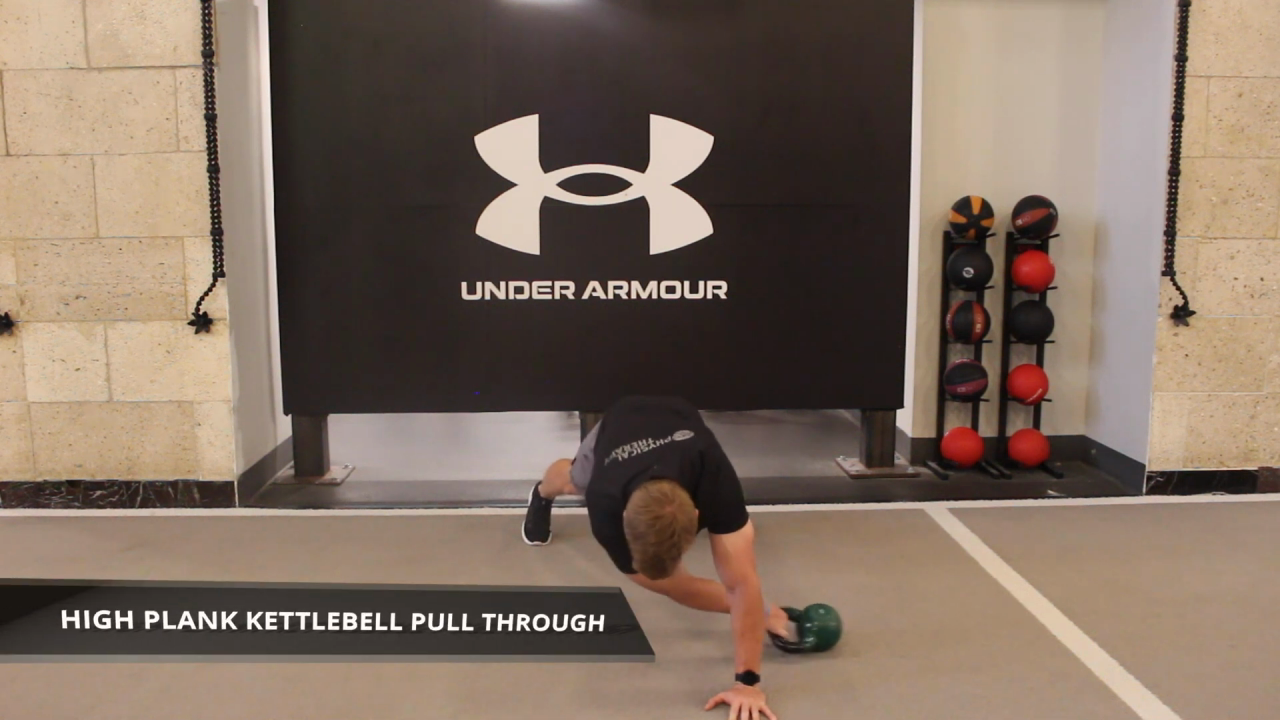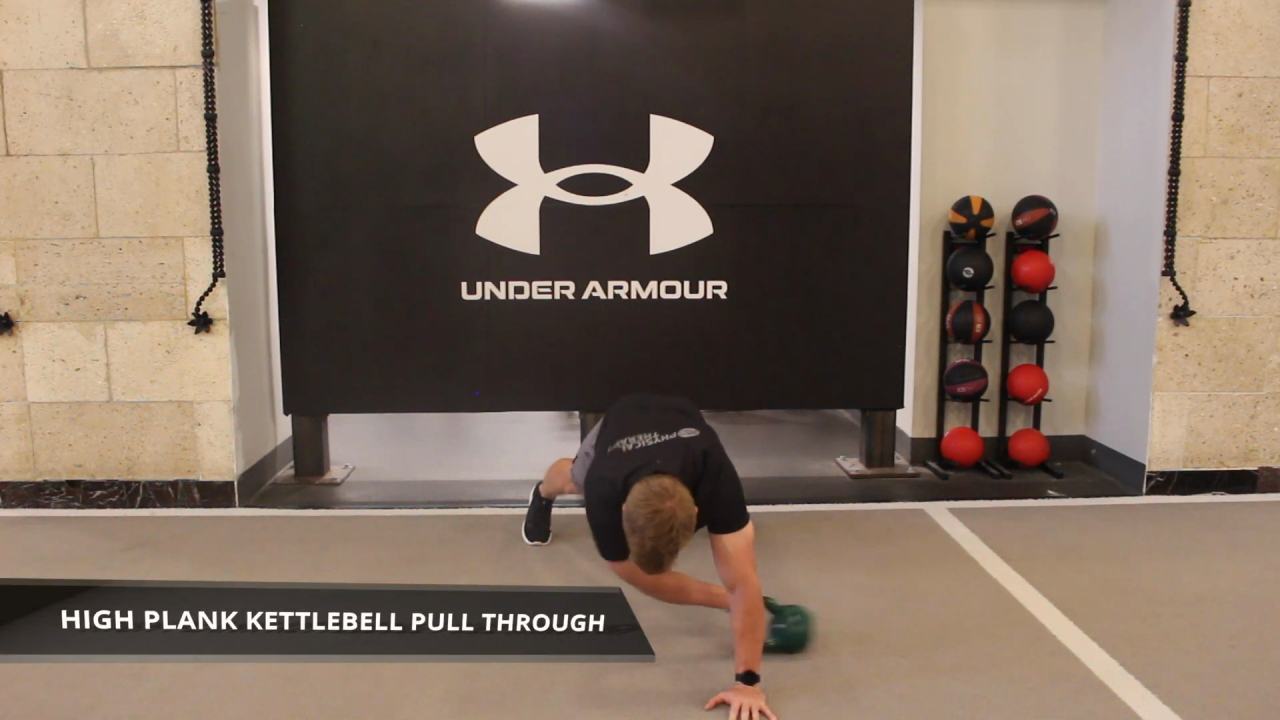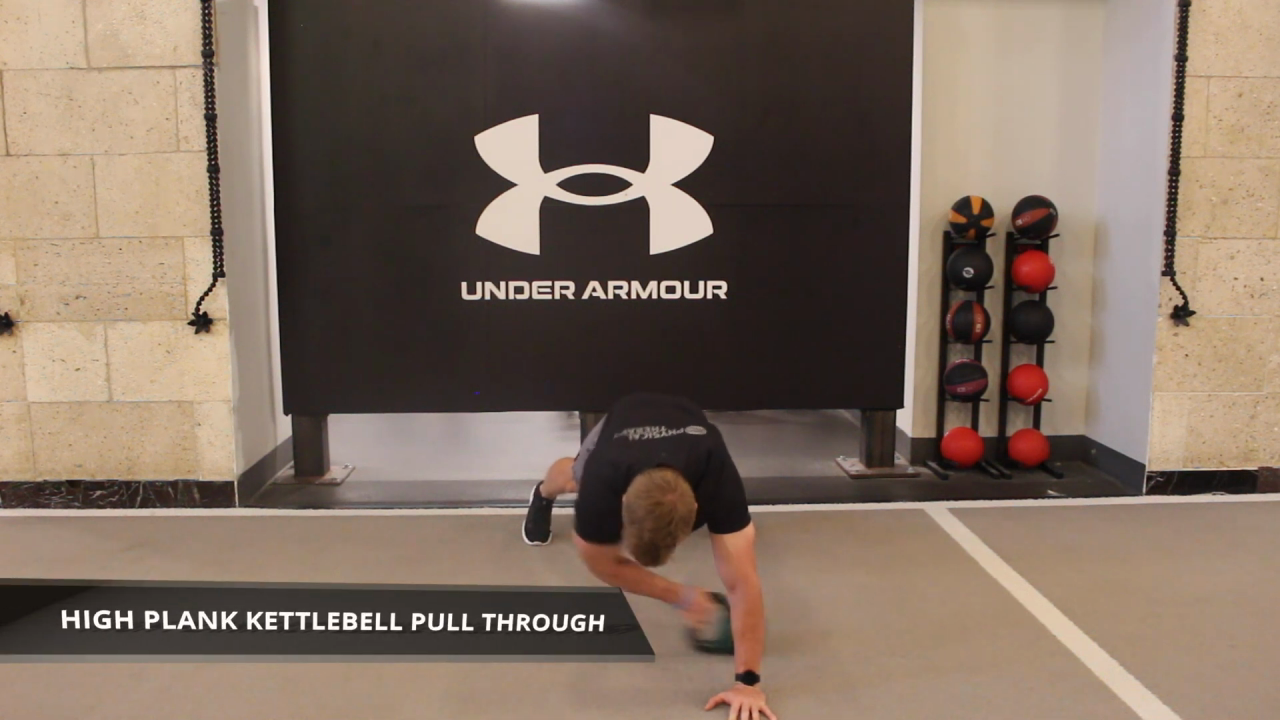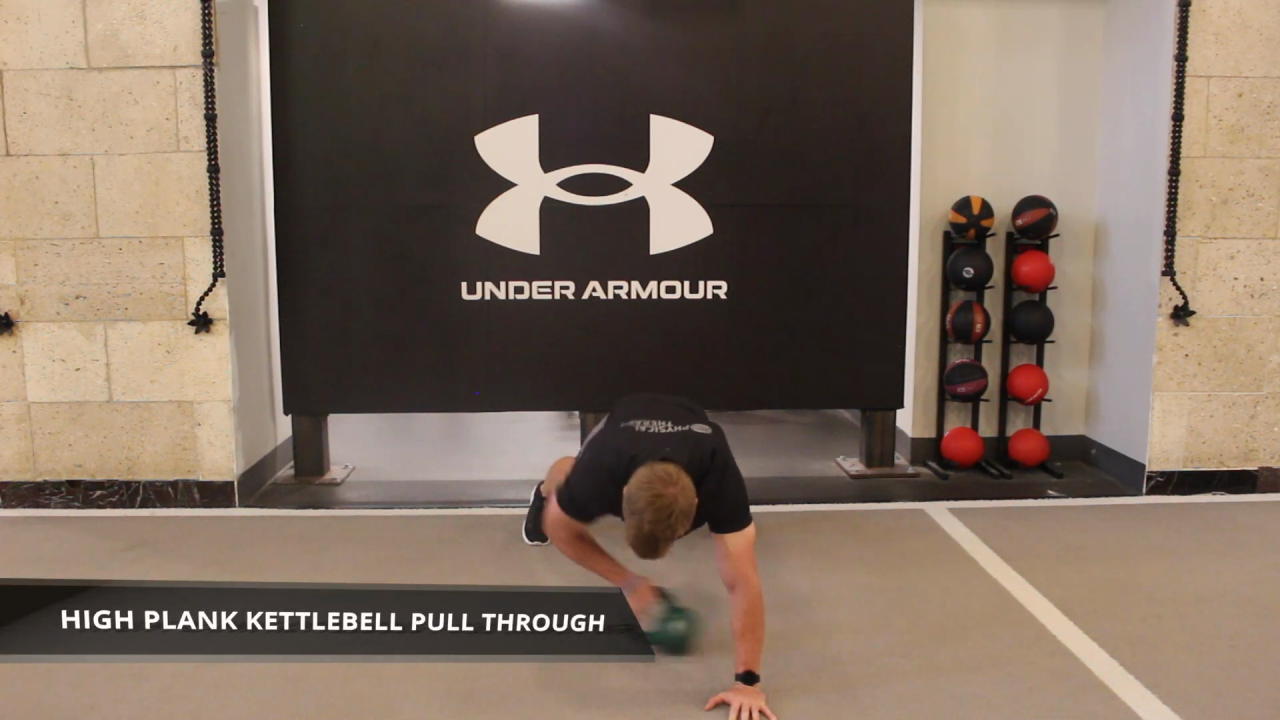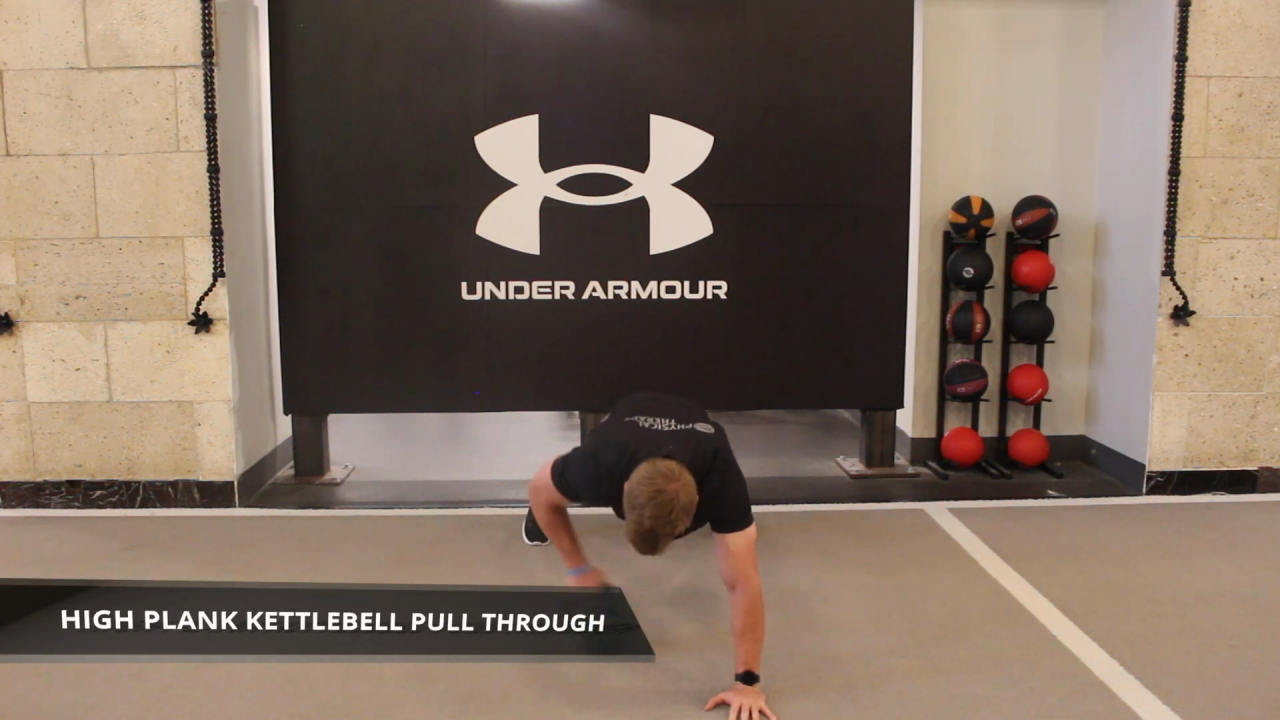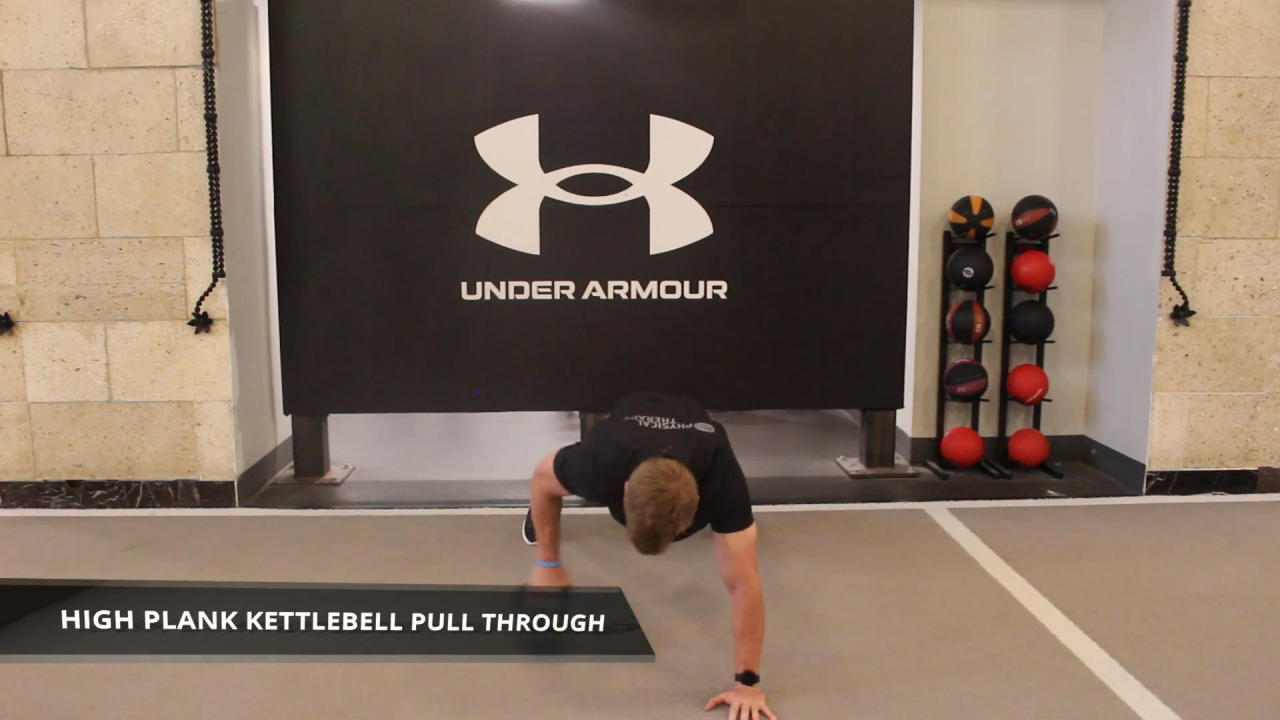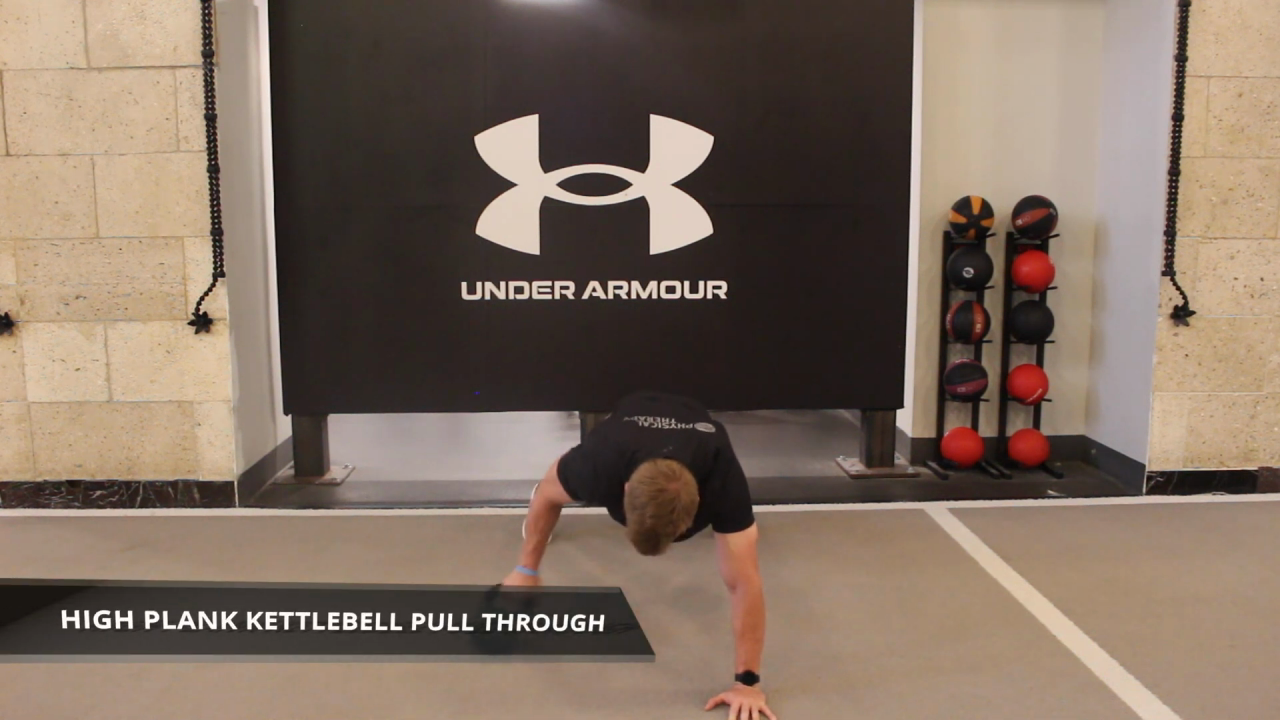
dt=0.1s
person 1, frame 1
left shoulder: (714, 479)
right shoulder: (608, 506)
left elbow: (741, 582)
right elbow: (675, 586)
left wrist: (747, 680)
right wrist: (760, 614)
left hip: (681, 426)
right hip: (617, 424)
right knee: (573, 481)
right ankle: (543, 493)
person 1, frame 2
left shoulder: (715, 479)
right shoulder: (604, 495)
left elbow: (741, 582)
right elbow: (647, 581)
left wrist: (747, 681)
right wrist: (728, 601)
left hip: (681, 421)
right hip: (618, 422)
right knee: (572, 481)
right ankle: (543, 494)
person 1, frame 3
left shoulder: (717, 479)
right shoulder: (603, 482)
left elbow: (742, 582)
right elbow: (601, 562)
left wrist: (747, 680)
right wrist: (681, 597)
left hip: (686, 426)
right hip: (622, 422)
right ankle: (544, 493)
person 1, frame 4
left shoulder: (718, 478)
right shoulder: (603, 467)
left elbow: (741, 582)
right elbow: (558, 527)
left wrist: (747, 680)
right wrist: (627, 582)
left hip: (687, 426)
right knee: (572, 481)
right ankle: (544, 492)
person 1, frame 5
left shoulder: (720, 477)
right shoulder: (602, 461)
left elbow: (743, 582)
right elbow: (540, 490)
left wrist: (747, 681)
right wrist: (579, 569)
left hip: (693, 438)
right hip: (629, 417)
right knee: (569, 482)
person 1, frame 6
left shoulder: (721, 477)
right shoulder: (602, 459)
left elbow: (743, 582)
right elbow: (544, 477)
left wrist: (747, 681)
right wrist: (547, 563)
left hip: (693, 440)
right knee: (564, 477)
person 1, frame 7
left shoulder: (722, 479)
right shoulder: (602, 462)
left elbow: (743, 583)
right elbow: (550, 497)
left wrist: (746, 680)
right wrist: (526, 569)
left hip: (697, 443)
right hip: (631, 424)
right knee: (561, 481)
right ankle: (552, 481)
